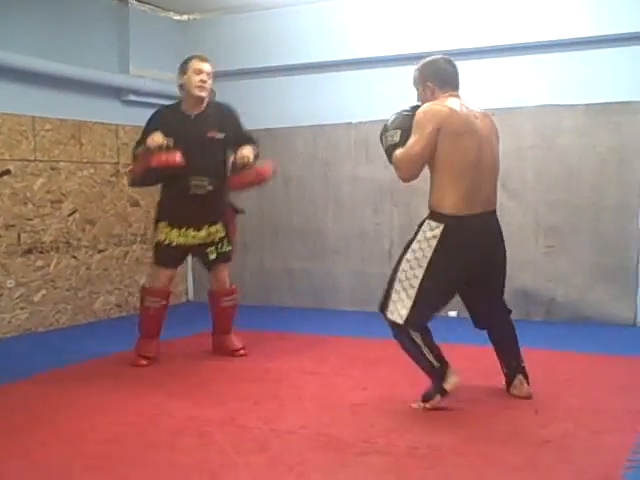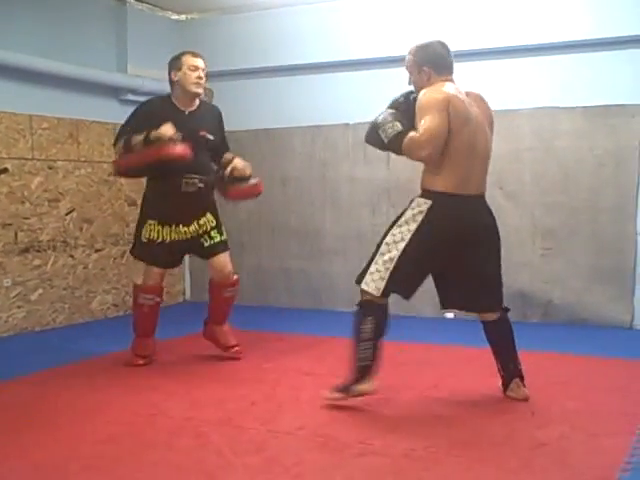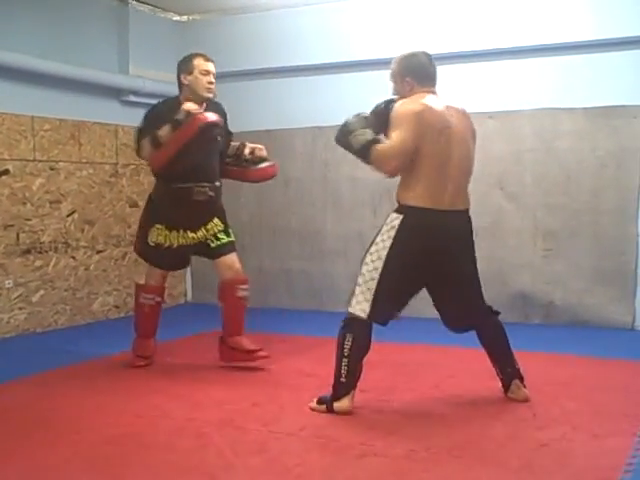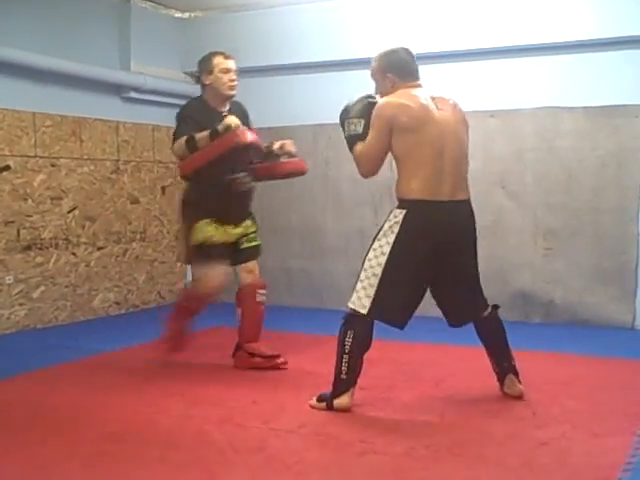
dt=0.2s
person 1, frame 1
left shoulder: (432, 113)
right shoulder: (486, 121)
left elbow: (406, 169)
left wrist: (392, 141)
left hip: (447, 229)
right hip: (487, 227)
left knee: (400, 314)
right knee: (493, 309)
left ankle: (442, 378)
right ankle: (518, 378)
person 1, frame 2
left shoulder: (433, 96)
right shoulder: (480, 104)
left elbow: (427, 147)
left wrist: (391, 133)
left hip: (437, 210)
right hip: (475, 212)
left knee: (373, 289)
right knee: (488, 303)
left ankle: (362, 377)
right ankle: (513, 380)
person 1, frame 3
left shoulder: (408, 109)
right shoulder: (463, 117)
left elbow: (392, 163)
left wrist: (363, 141)
left hip: (414, 224)
right hip: (456, 225)
left knee: (362, 311)
right knee: (476, 311)
left ankle: (342, 395)
right ankle: (514, 382)
person 1, frame 4
left shoulder: (389, 108)
right shoulder: (453, 109)
left elbow: (366, 166)
left wrist: (354, 129)
left hip: (416, 218)
right hip: (460, 215)
left knee: (363, 306)
right knee: (476, 303)
left ankle: (342, 391)
right ankle: (509, 377)
person 2, frame 1
left shoulder: (222, 113)
right shoulder: (164, 117)
left elbow: (248, 143)
right elbow: (139, 163)
left wrist: (246, 153)
right wrist: (148, 147)
left hip: (214, 211)
right hip: (174, 212)
left knee: (221, 281)
right knee: (160, 280)
left ankle: (224, 335)
right ankle: (148, 343)
person 2, frame 2
left shoulder: (212, 113)
right shoulder: (152, 109)
left elbow: (220, 152)
right elbow: (121, 148)
left wrist: (235, 162)
right wrist: (150, 137)
left hip: (201, 207)
right hip: (161, 208)
left knee: (224, 273)
right knee: (152, 279)
left ankle: (216, 326)
right ankle: (143, 342)
person 2, frame 3
left shoulder: (216, 112)
right shoulder: (164, 110)
right elbow: (145, 151)
left wrist: (247, 148)
right wrist: (178, 122)
left hip: (208, 208)
right hip: (169, 208)
left knee: (234, 272)
right knee: (154, 278)
left ankle: (233, 342)
right ankle: (144, 343)
person 2, frame 4
left shoulder: (239, 112)
right shoulder: (193, 111)
right elbow: (180, 150)
left wrist: (274, 147)
right wrist: (218, 131)
left hip: (237, 207)
right hip: (204, 207)
left knee: (252, 278)
right knee: (213, 280)
left ankle: (249, 348)
right ankle: (179, 320)
